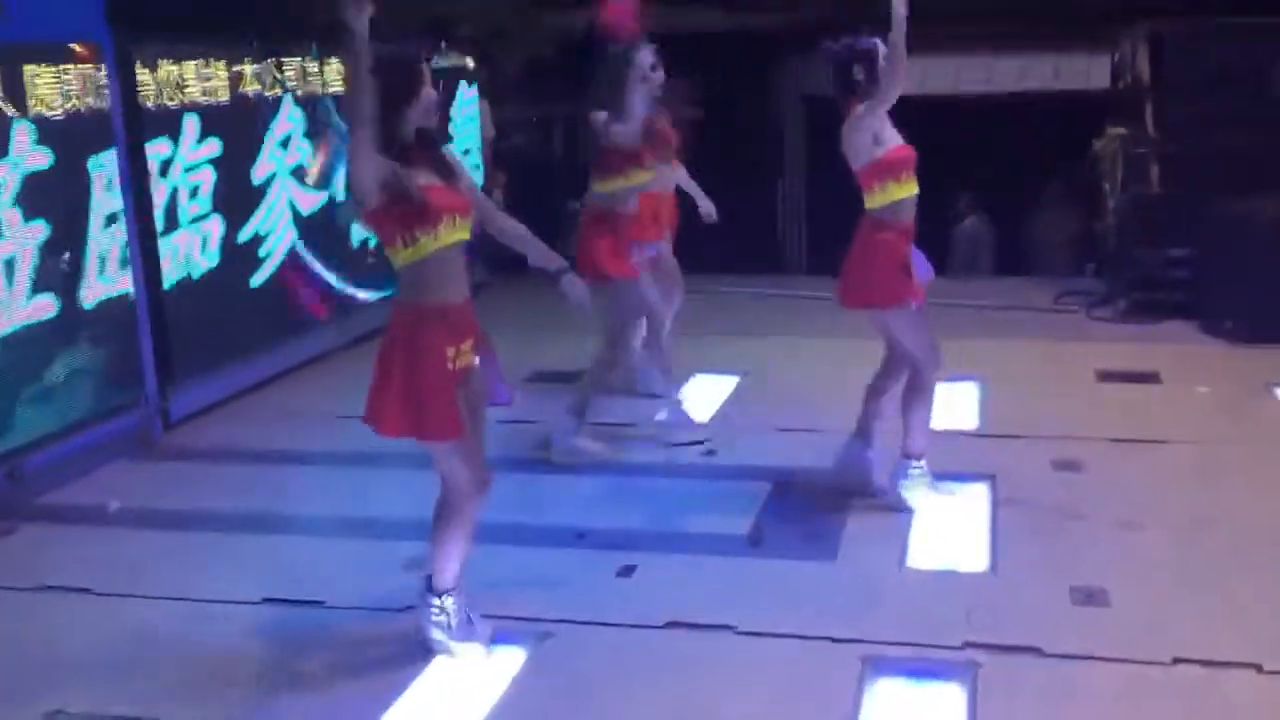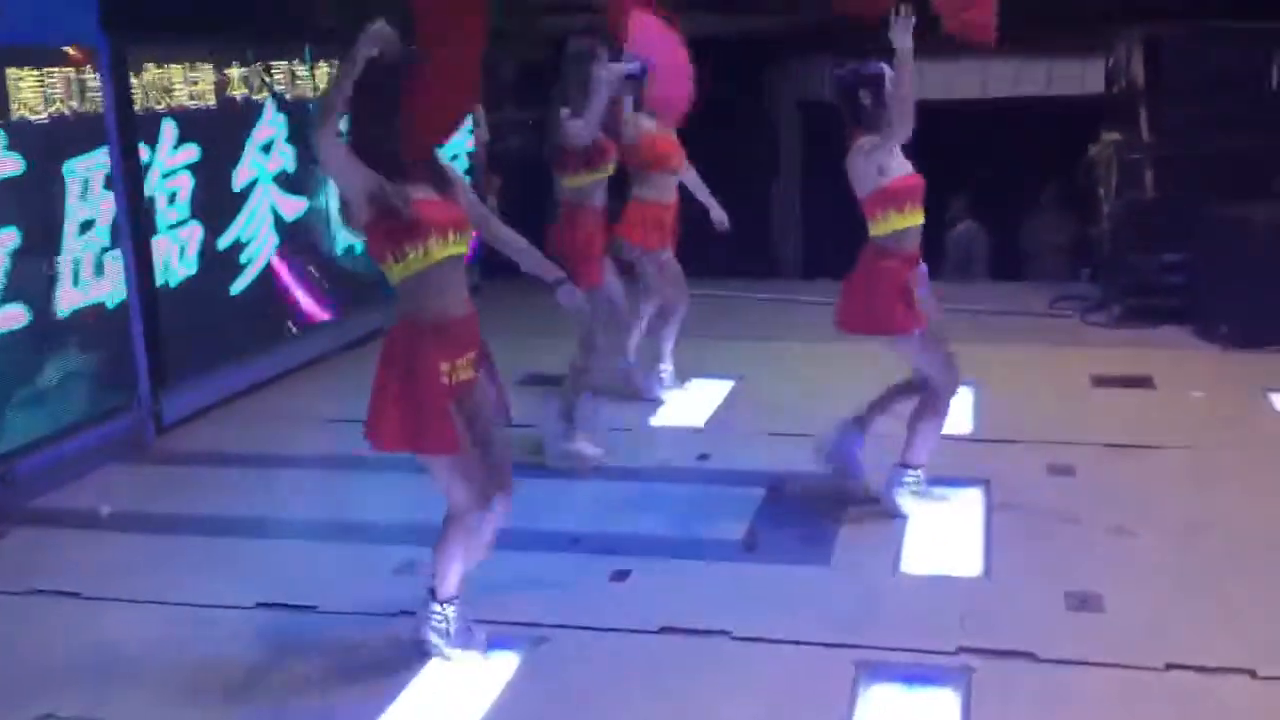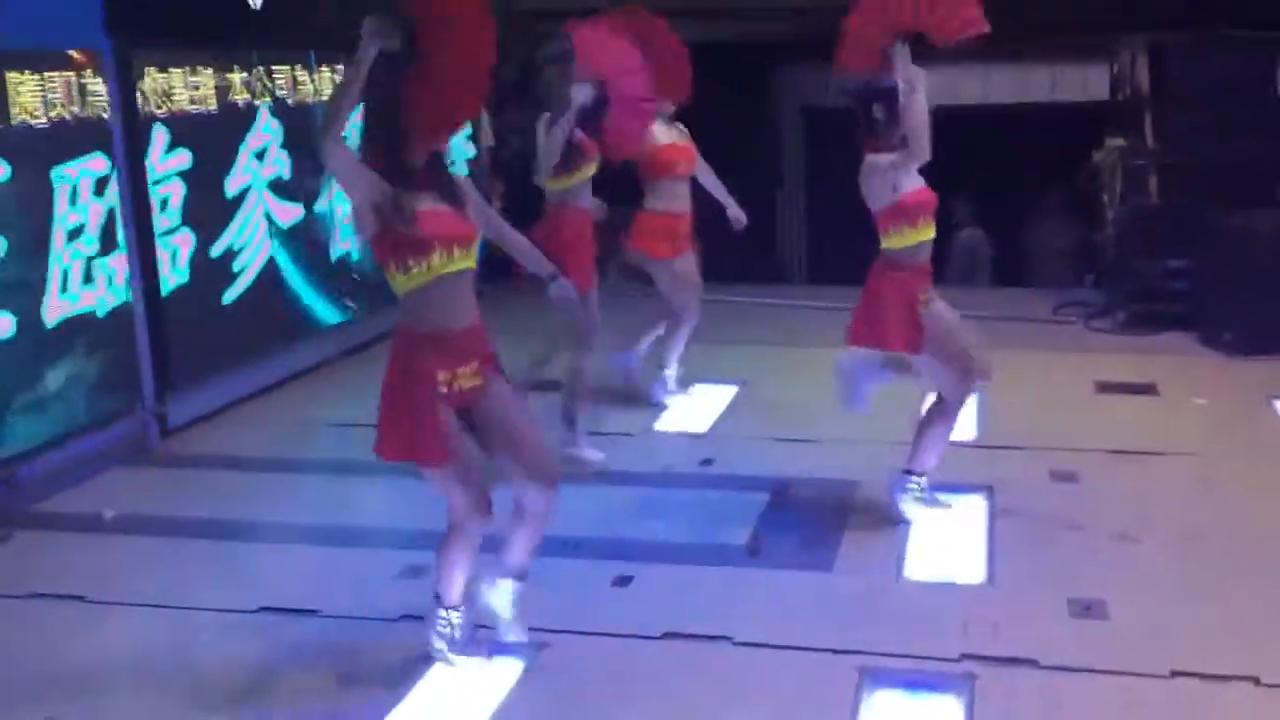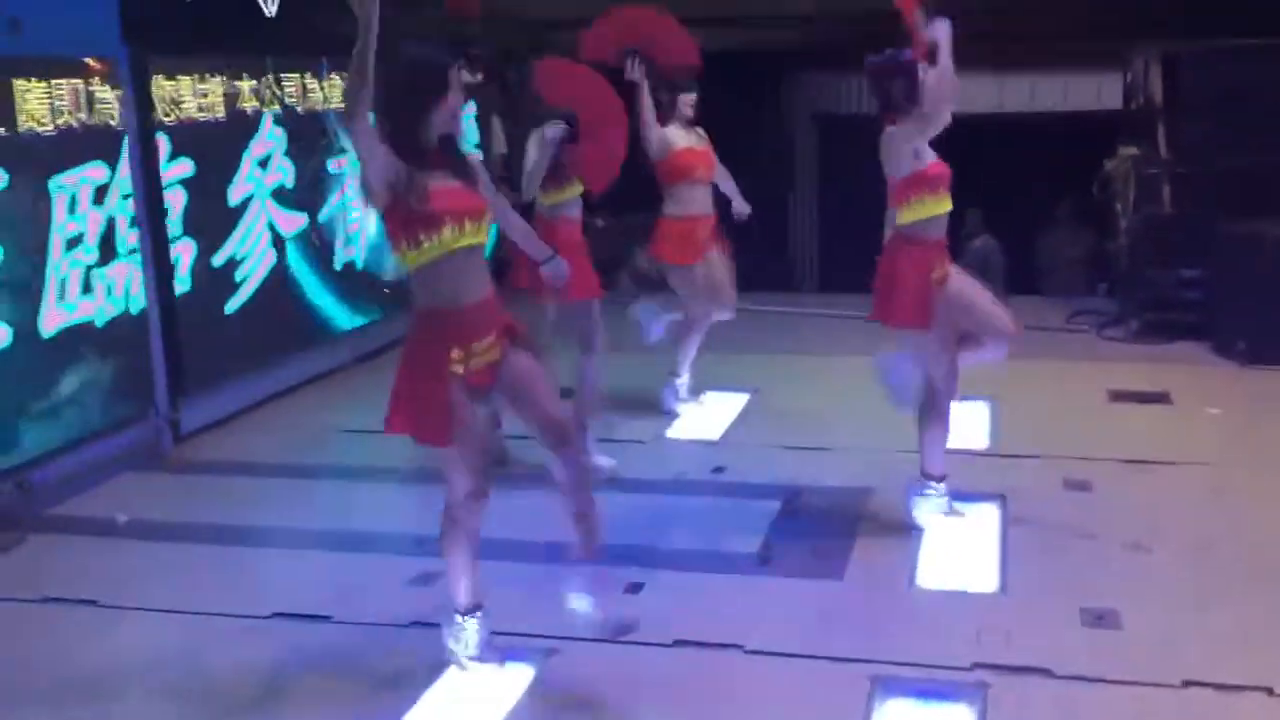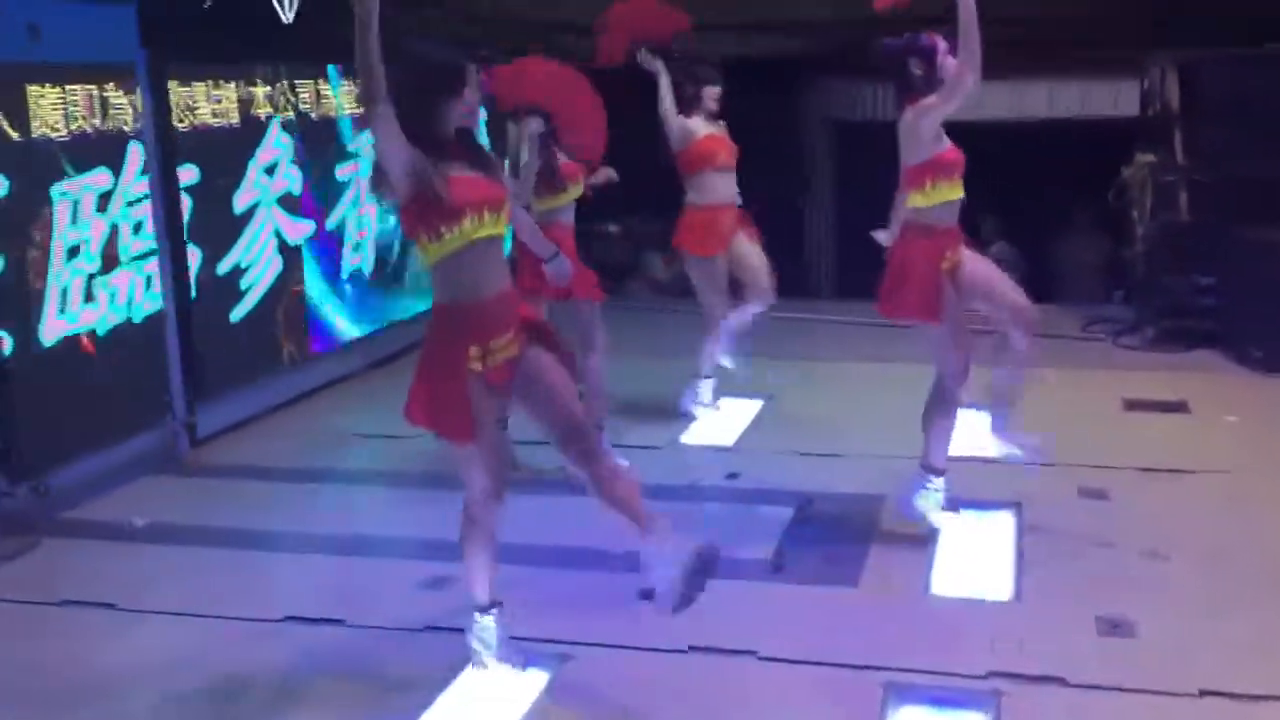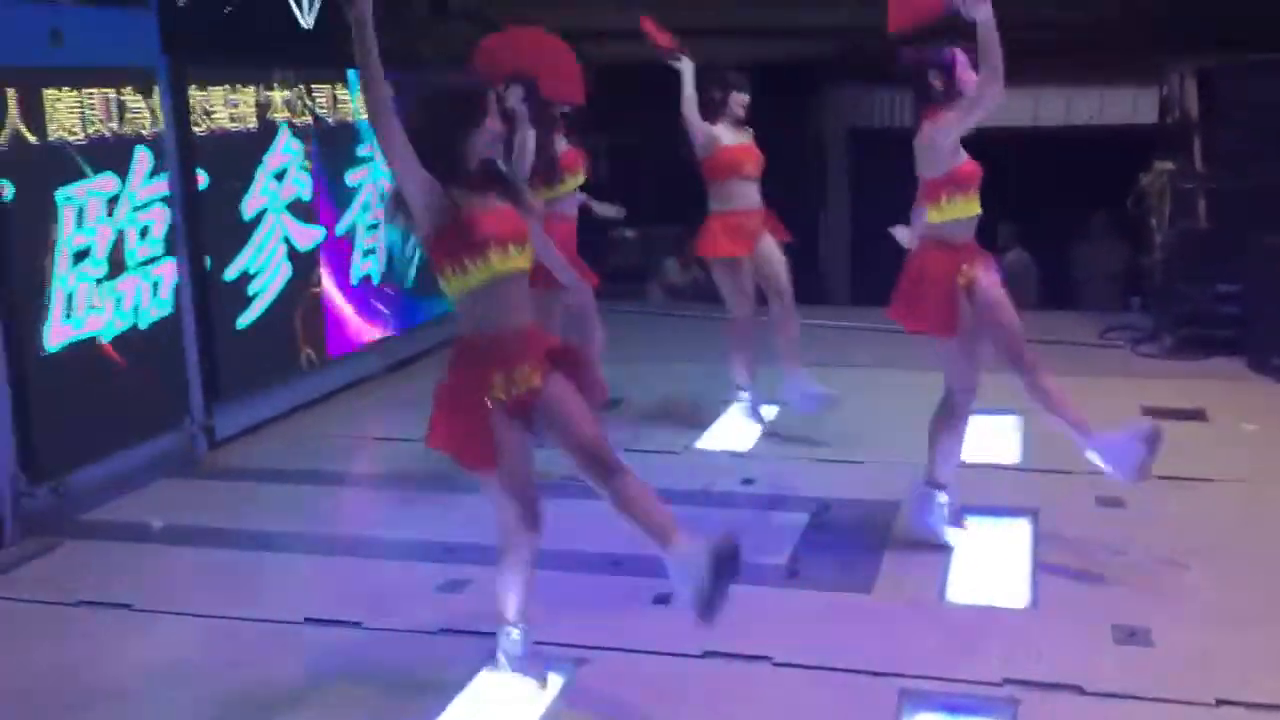
dt=0.1s
person 1, frame 1
left shoulder: (442, 163)
right shoulder: (373, 171)
left elbow: (498, 222)
right elbow: (360, 129)
left wrist: (560, 269)
left hip: (462, 334)
right hip: (423, 340)
left knee: (470, 481)
right knee: (468, 484)
left ankle: (449, 599)
right ankle: (438, 610)
person 1, frame 2
left shoulder: (447, 179)
right shoulder: (366, 185)
left elbow: (499, 233)
right elbow: (324, 137)
left wrist: (558, 279)
right wrist: (364, 55)
left hip: (468, 349)
right hip: (421, 357)
left knee: (496, 489)
right knee: (474, 501)
left ankle: (448, 601)
right ankle: (440, 618)
person 1, frame 3
left shoulder: (456, 188)
right shoulder: (375, 196)
left elbow: (502, 234)
right elbow: (329, 142)
left wrist: (553, 275)
right wrist: (369, 53)
left hip: (476, 359)
right hip: (425, 369)
left knee: (543, 479)
right knee: (472, 510)
left ankle: (502, 589)
right ankle: (446, 625)
person 1, frame 4
left shoulder: (465, 167)
right shoulder: (389, 173)
left elbow: (507, 217)
right elbow: (357, 117)
left wrist: (548, 256)
left hip: (493, 334)
right hip: (440, 345)
left knee: (567, 439)
right knee: (469, 491)
left ankle: (588, 587)
right ankle: (464, 625)
person 1, frame 5
left shoulder: (480, 162)
right shoulder: (408, 168)
left elbow: (515, 215)
right elbow: (377, 103)
left wrist: (551, 255)
left hip: (513, 329)
right hip: (460, 342)
left knee: (582, 439)
right knee: (485, 493)
left ankle: (665, 557)
right ankle: (484, 624)
person 1, frame 6
left shoulder: (505, 191)
right shoulder: (433, 197)
left elbow: (547, 245)
right elbow: (389, 125)
left wrist: (575, 282)
left hip: (538, 357)
right hip: (484, 374)
left knee: (603, 459)
right knee: (521, 520)
left ankle: (690, 566)
right ankle: (513, 643)
person 2, frame 1
left shoulder: (878, 120)
right shoulder: (861, 122)
right elbow: (896, 83)
left hip: (895, 247)
right hip: (883, 251)
left knee: (902, 356)
right knee: (925, 361)
left ankle: (859, 448)
right ankle: (909, 473)
person 2, frame 2
left shoulder: (886, 149)
right shoulder: (865, 152)
right elbow: (902, 129)
right wrist: (902, 49)
left hip: (901, 272)
right hip: (887, 279)
left knee: (933, 373)
right knee: (942, 377)
left ankle: (852, 433)
right ankle: (904, 481)
person 2, frame 3
left shoulder: (900, 164)
right shoulder: (879, 167)
right elbow: (921, 153)
right wrist: (911, 79)
left hip: (915, 284)
right hip: (899, 291)
left knee: (974, 368)
right knee: (955, 387)
left ankle: (872, 366)
right ankle: (910, 487)
person 2, frame 4
left shoulder: (912, 138)
right shoulder: (899, 138)
right elbow: (944, 109)
right wrist: (938, 43)
left hip: (933, 262)
right hip: (917, 267)
left knee: (1003, 333)
right knee: (941, 380)
left ankle: (909, 361)
right ankle: (927, 492)
person 2, frame 5
left shoulder: (926, 121)
right shoulder: (919, 118)
right elbow: (971, 76)
left hip: (948, 249)
right hip: (928, 254)
left knee: (1022, 317)
right knee: (953, 371)
left ankle: (1002, 421)
right ankle: (930, 484)
person 2, frame 6
left shoulder: (944, 133)
right shoulder: (937, 132)
right elbow: (992, 90)
left hip: (964, 263)
right hip: (942, 268)
left knee: (1021, 355)
right knee: (962, 385)
left ankle: (1099, 444)
right ankle: (929, 502)
person 3, frame 1
left shoulder: (643, 116)
right shoulder: (604, 121)
right elbow: (629, 136)
right wrist: (639, 79)
left hip: (628, 230)
right hip: (609, 235)
left knee: (657, 316)
right knee: (619, 340)
left ankle: (668, 405)
right ankle: (571, 430)
person 3, frame 2
left shoulder: (584, 114)
right shoulder: (569, 118)
right elbow: (579, 140)
right wrist: (603, 87)
left hip: (586, 227)
right hip: (576, 230)
left knee: (615, 313)
right knee: (598, 331)
right ankle: (565, 433)
person 3, frame 3
left shoulder: (567, 125)
right shoulder: (552, 122)
right elbow: (545, 169)
right wrist: (571, 109)
left hip: (572, 229)
right hip: (565, 230)
left knee: (584, 329)
right knee: (585, 333)
right ankle: (569, 437)
person 3, frame 4
left shoulder: (556, 141)
right shoulder: (541, 140)
right elbow: (529, 188)
right wrist: (546, 139)
left hip: (562, 240)
right hip: (557, 245)
right knee: (591, 343)
right ankle: (581, 447)
person 3, frame 5
left shoulder: (553, 150)
right shoulder: (536, 145)
right elbow: (523, 193)
left wrist: (590, 179)
right wrist: (530, 142)
left hip: (553, 249)
right hip: (553, 250)
right knee: (591, 342)
person 3, frame 6
left shoulder: (558, 134)
right shoulder: (531, 134)
right elbow: (521, 175)
left wrist: (594, 204)
left hip: (561, 237)
right hip: (551, 240)
right knee: (591, 333)
person 4, frame 1
left shoulder: (661, 118)
left elbow: (673, 163)
left wrist: (700, 197)
left hip: (662, 205)
left knee: (661, 287)
right knee: (671, 288)
right ankle: (656, 356)
person 4, frame 2
left shoulder: (663, 127)
right shoulder: (634, 123)
left elbow: (683, 168)
right elbow: (625, 115)
left wrist: (713, 203)
left hip: (664, 219)
right hip: (644, 221)
left knee: (653, 297)
right knee: (677, 296)
left ankle: (627, 365)
right ankle: (661, 374)
person 4, frame 3
left shoulder: (681, 131)
right shoulder: (645, 133)
left elbow: (703, 170)
left wrist: (730, 204)
left hip: (680, 225)
right hip: (658, 230)
left knee: (685, 305)
right knee: (688, 307)
left ankle: (634, 358)
right ankle: (665, 381)
person 4, frame 4
left shoulder: (700, 136)
right shoulder: (660, 138)
left elbow: (717, 170)
right elbow: (646, 121)
left wrist: (737, 197)
right wrist: (643, 84)
left hip: (706, 229)
right hip: (678, 232)
left knee: (725, 305)
right knee: (702, 312)
left ankle: (657, 314)
right ankle: (677, 387)
person 4, frame 5
left shoulder: (719, 128)
right shoulder: (682, 128)
right elbow: (667, 110)
left wrist: (736, 191)
right wrist: (660, 72)
left hip: (731, 220)
right hip: (700, 223)
left knee: (763, 292)
right knee: (716, 309)
left ankle: (724, 331)
right ankle: (700, 388)
person 4, frame 6
left shoulder: (745, 136)
right shoulder: (705, 135)
right elbow: (689, 111)
right wrist: (687, 70)
left hip: (756, 225)
right hip: (724, 231)
left knee: (784, 297)
right knee: (743, 312)
left ankle: (796, 381)
right ankle: (745, 394)
